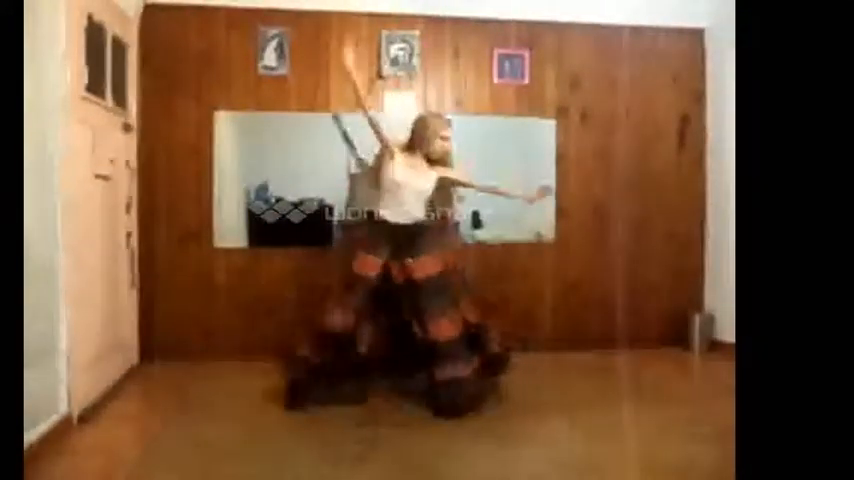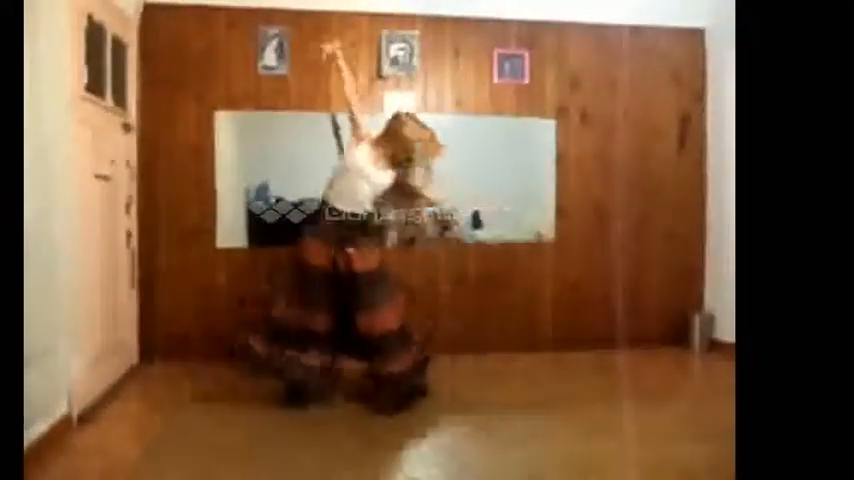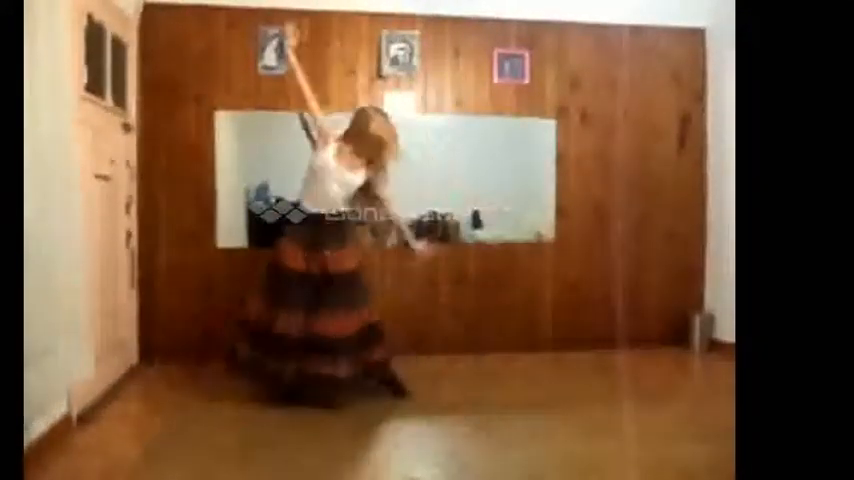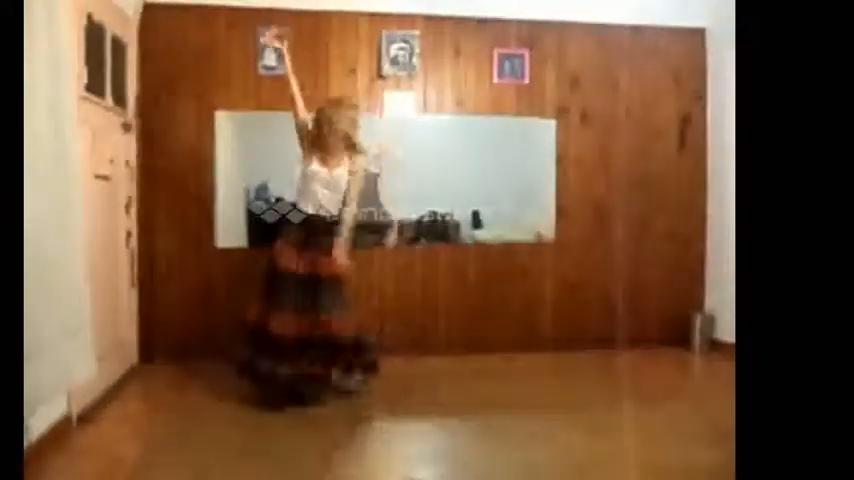
dt=0.3s
person 1, frame 1
left shoulder: (438, 171)
right shoulder: (393, 152)
left elbow: (478, 185)
right elbow: (368, 111)
left wrist: (524, 197)
right wrist: (351, 71)
left hip: (417, 240)
right hip: (381, 236)
left knee: (437, 308)
right knee: (354, 301)
left ankle: (454, 383)
right ankle: (322, 379)
person 1, frame 2
left shoulder: (394, 170)
right shoulder: (361, 140)
right elbow: (350, 94)
right wrist: (339, 58)
left hip: (360, 234)
right hip: (328, 225)
left knee: (377, 303)
right knee: (315, 302)
left ankle: (394, 382)
right ankle: (309, 382)
person 1, frame 3
left shoulder: (371, 167)
right shoulder: (326, 142)
left elbow: (385, 205)
right elbow: (307, 96)
left wrist: (411, 239)
right wrist: (291, 51)
left hip: (337, 235)
right hip: (302, 228)
left knee: (342, 307)
right knee: (292, 304)
left ankle: (328, 379)
right ankle: (289, 379)
person 1, frame 4
left shoulder: (355, 160)
right shoulder: (310, 146)
left elbow: (352, 204)
right elbow: (297, 101)
left wrist: (343, 241)
right wrist: (285, 57)
left hip: (328, 234)
right hip: (298, 230)
left knee: (327, 310)
right knee: (287, 308)
left ankle: (317, 379)
right ankle: (283, 381)
